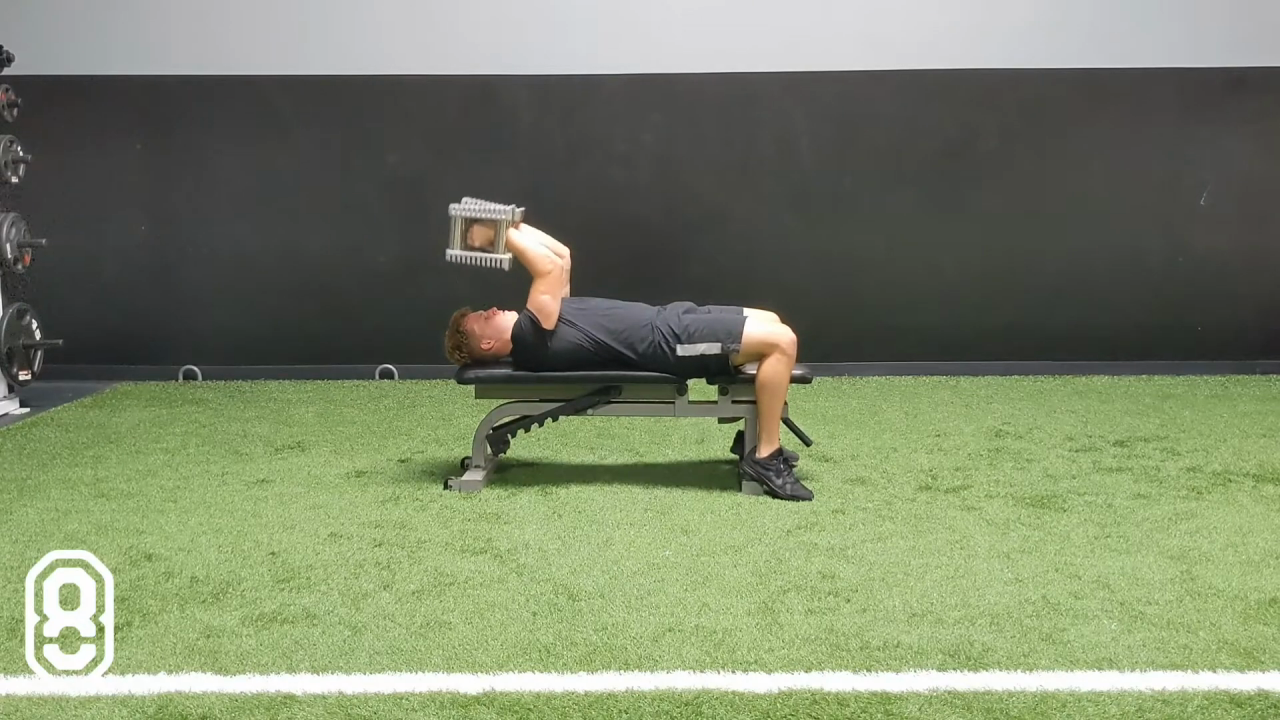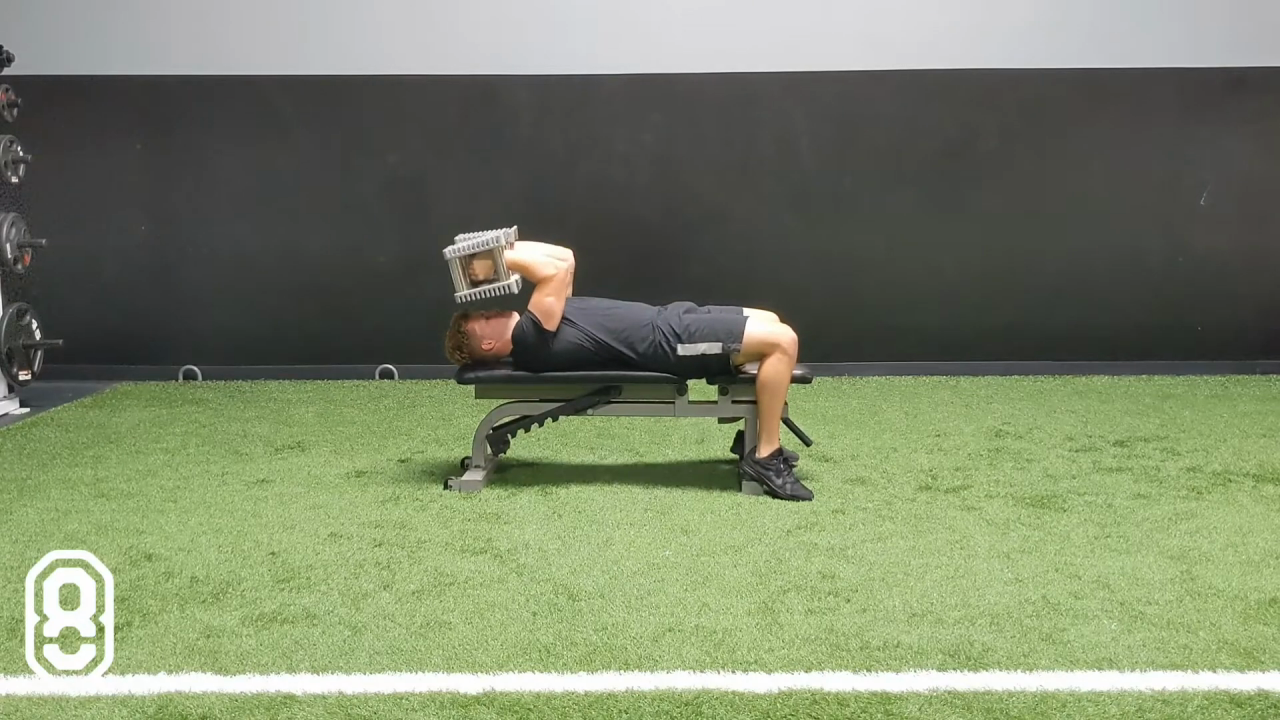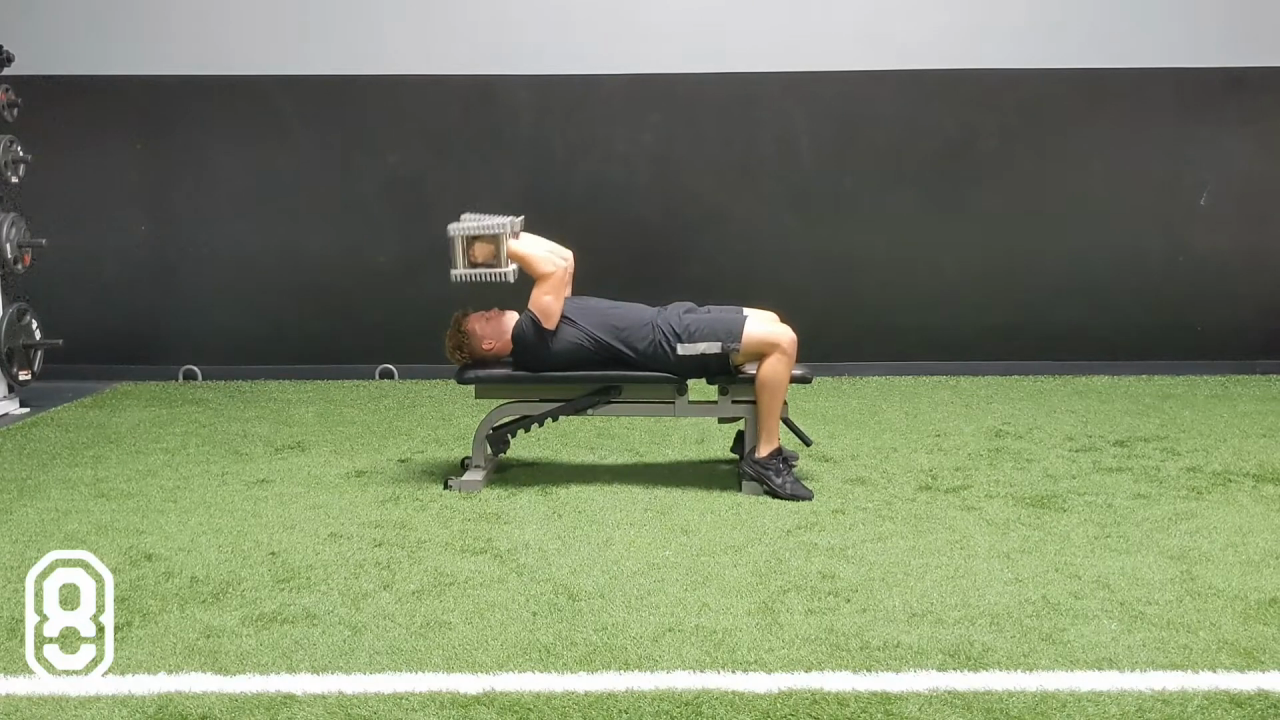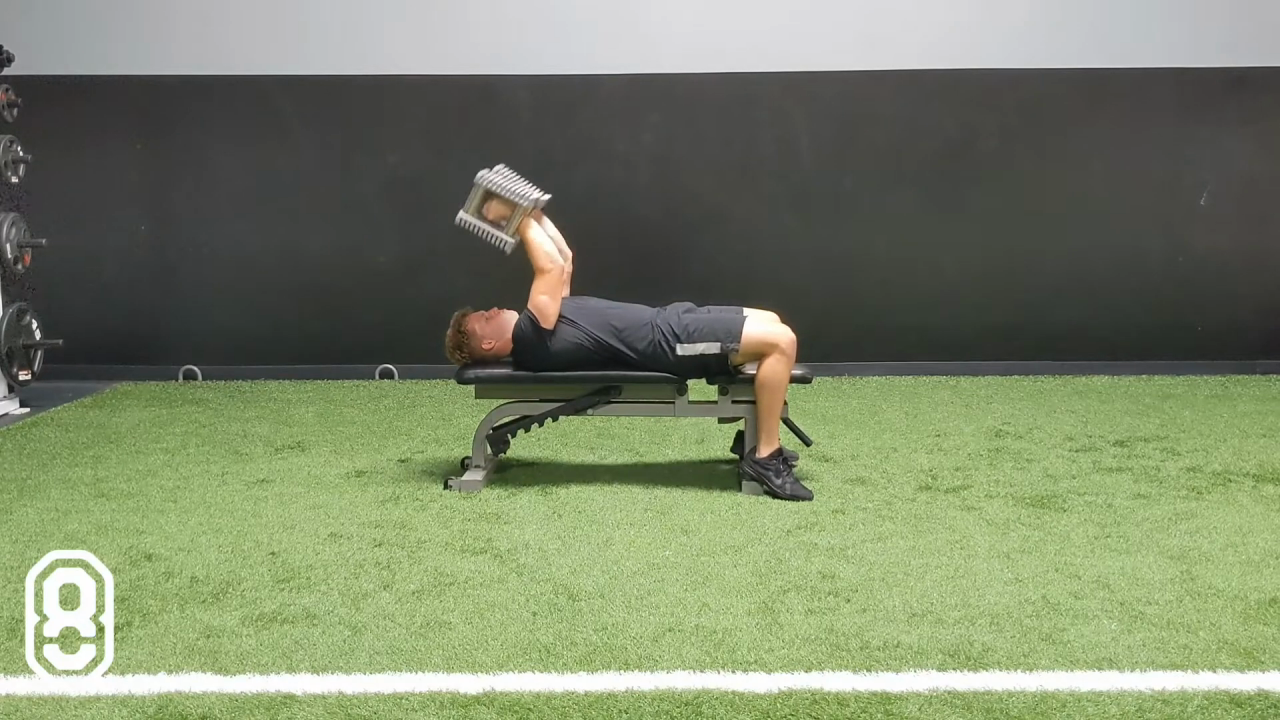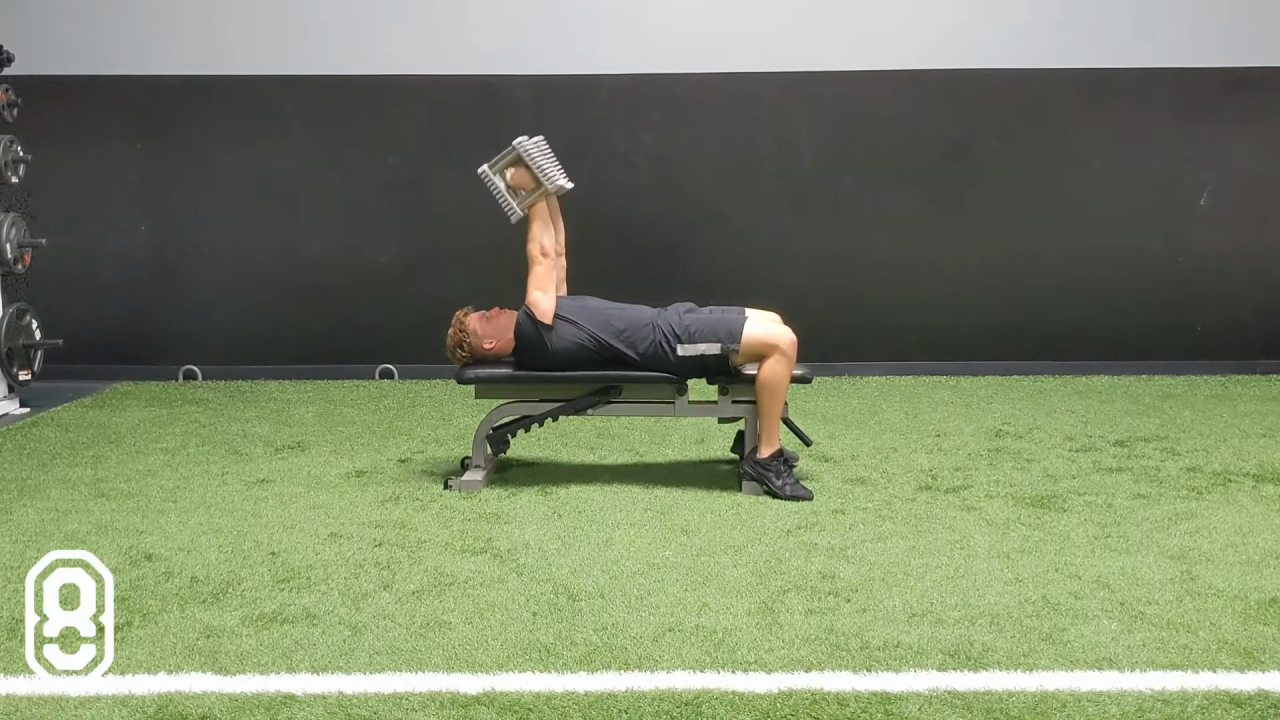
dt=0.3s
person 1, frame 1
left shoulder: (534, 327)
right shoulder: (530, 342)
left elbow: (561, 256)
right elbow: (550, 266)
left wrist: (509, 227)
right wrist: (497, 234)
left hip: (665, 322)
right hip: (666, 341)
left knee: (770, 324)
right knee: (781, 341)
left ankle: (760, 437)
right ankle: (765, 458)
person 1, frame 2
left shoulder: (531, 329)
right shoulder: (530, 342)
left elbow: (564, 258)
right elbow: (557, 270)
left wrist: (504, 250)
right wrist: (498, 259)
left hip: (664, 321)
right hip: (666, 341)
left knee: (770, 324)
right knee: (782, 341)
left ankle: (762, 440)
right ankle: (765, 458)
person 1, frame 3
left shoulder: (533, 330)
right shoulder: (530, 341)
left elbow: (565, 260)
right elbow: (554, 270)
left wrist: (510, 237)
right wrist: (501, 244)
left hip: (664, 322)
right hip: (666, 341)
left knee: (770, 324)
right knee: (781, 340)
left ankle: (760, 437)
right ankle: (765, 458)
person 1, frame 4
left shoulder: (533, 328)
right shoulder: (530, 340)
left elbow: (563, 261)
right elbow: (551, 266)
left wrist: (527, 210)
right wrist: (517, 216)
left hip: (664, 321)
right hip: (666, 342)
left knee: (770, 323)
right knee: (780, 341)
left ankle: (761, 437)
right ankle: (765, 458)
person 1, frame 5
left shoulder: (539, 321)
right shoulder: (533, 339)
left elbow: (556, 257)
right elbow: (541, 257)
left wrist: (545, 192)
right wrist: (532, 190)
left hip: (667, 324)
right hip: (668, 342)
left knee: (773, 325)
right knee: (781, 342)
left ankle: (762, 437)
right ankle: (766, 458)
